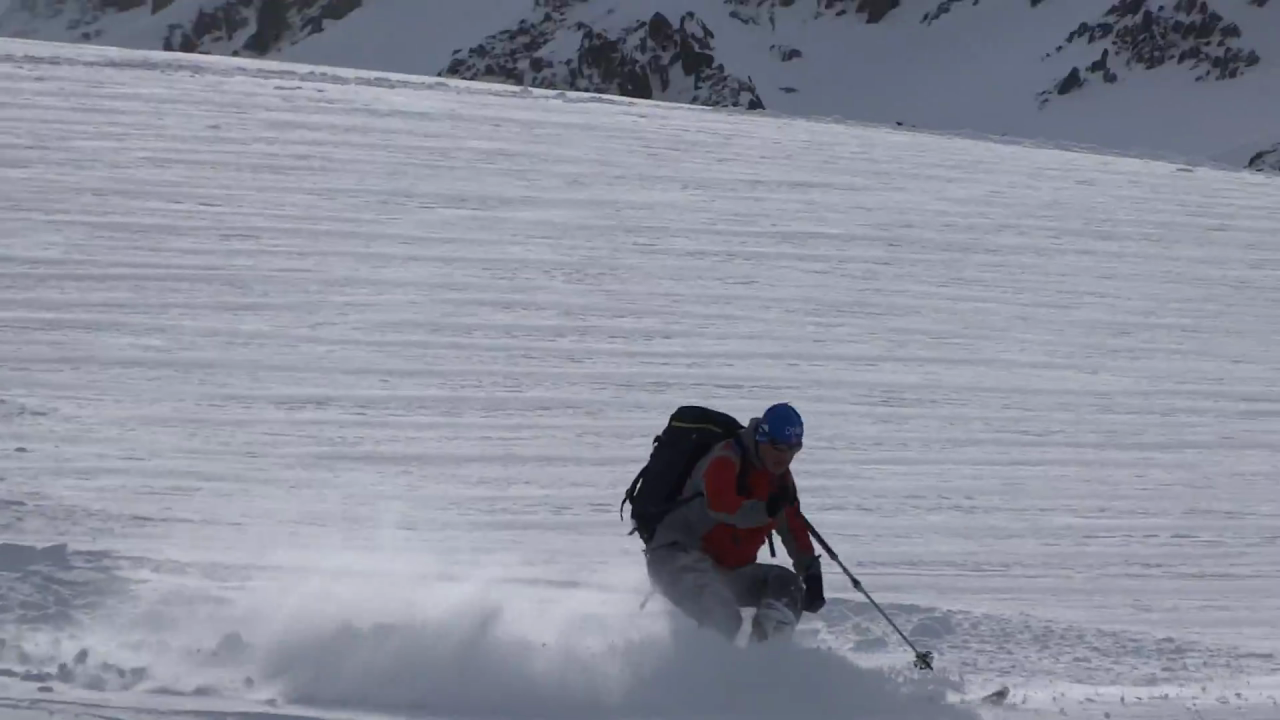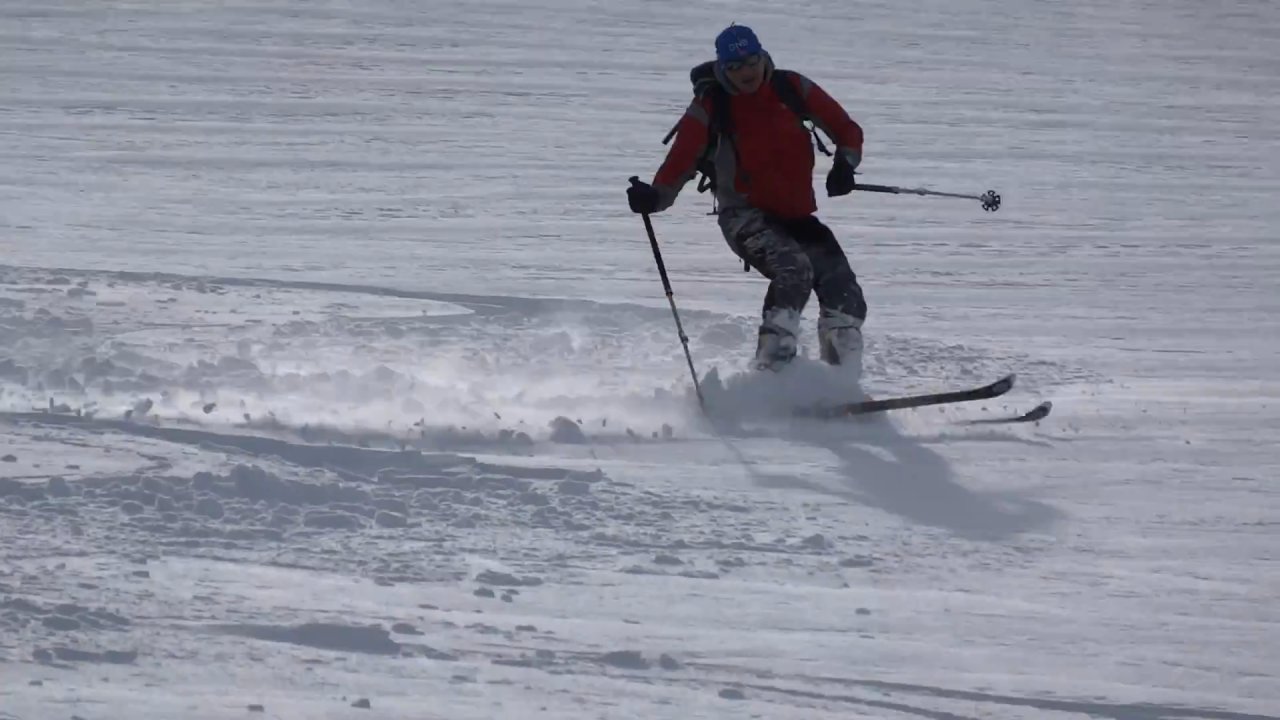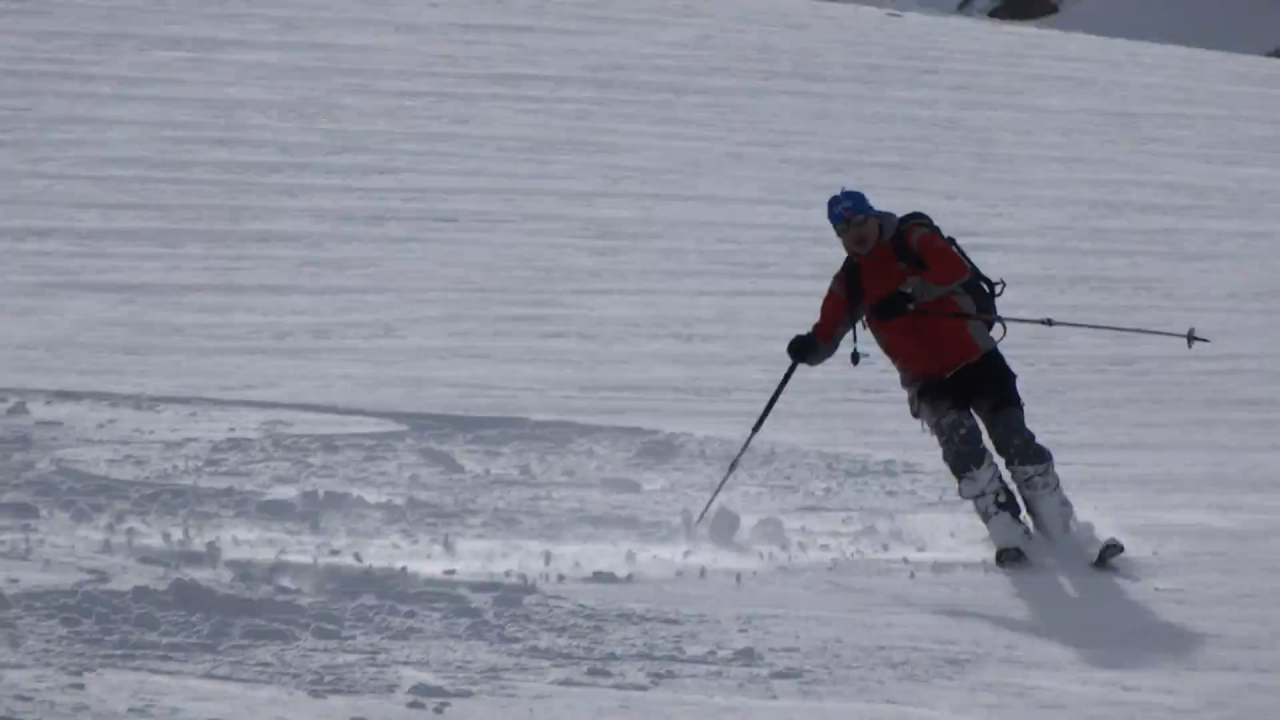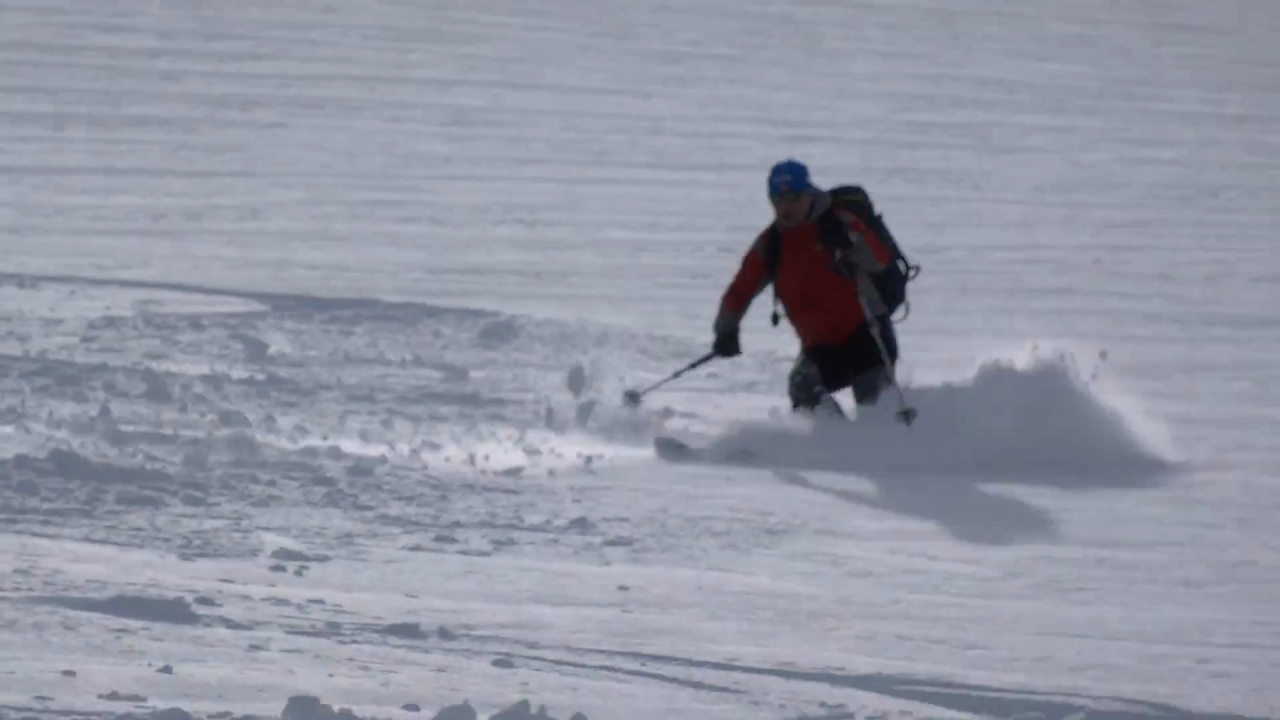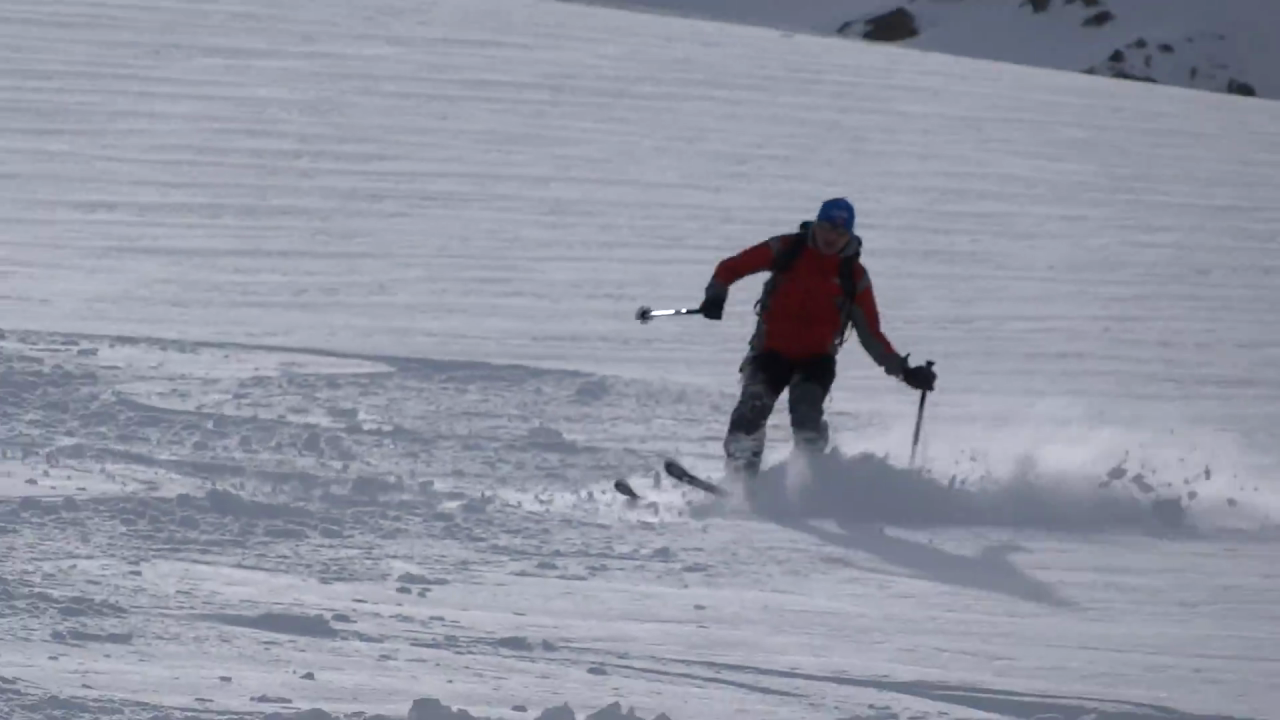
dt=0.4s
person 1, frame 1
left shoulder: (778, 477)
right shoulder: (727, 459)
left elbow: (793, 526)
right elbow: (719, 503)
left wrist: (811, 573)
right wrist: (766, 510)
left hip: (723, 567)
right hip: (678, 554)
left knee: (787, 584)
right knee: (723, 616)
person 1, frame 2
left shoulder: (793, 88)
right shoulder: (709, 109)
left elbow: (848, 129)
right elbow: (678, 167)
left wrist: (846, 164)
right wrist: (653, 196)
left hip: (797, 215)
right hip: (745, 214)
left knee: (842, 286)
right knee: (794, 271)
right ankle: (773, 371)
person 1, frame 3
left shoulder: (913, 239)
right shoulder: (847, 283)
left elbow: (955, 268)
right elbow: (825, 341)
left wrist: (906, 295)
right wrist: (809, 346)
left hip: (976, 362)
right hip: (926, 381)
left knee: (1014, 442)
right knee: (960, 440)
left ankle: (1059, 535)
right ankle: (1011, 539)
person 1, frame 4
left shoulder: (837, 223)
right shoulder: (769, 245)
left elbow: (879, 257)
right elbow: (739, 293)
left wrist: (847, 241)
right wrist: (726, 334)
left hip: (865, 333)
right hip: (820, 346)
left knee: (873, 406)
right knee: (803, 391)
person 1, frame 5
left shoulder: (854, 277)
right shoulder: (786, 248)
left elbow: (871, 335)
right elbow: (730, 268)
left wrist: (904, 370)
right wrist: (716, 295)
left hip: (815, 358)
right hip: (769, 351)
left knee: (805, 416)
right knee: (752, 407)
